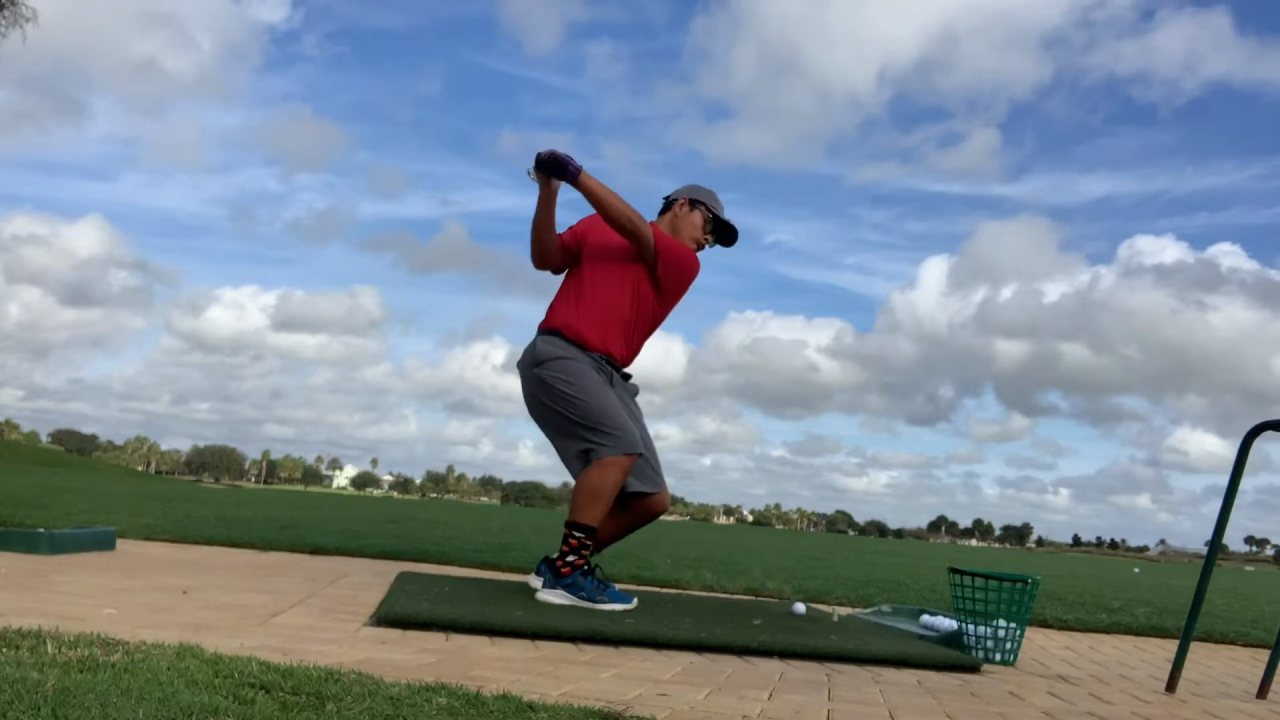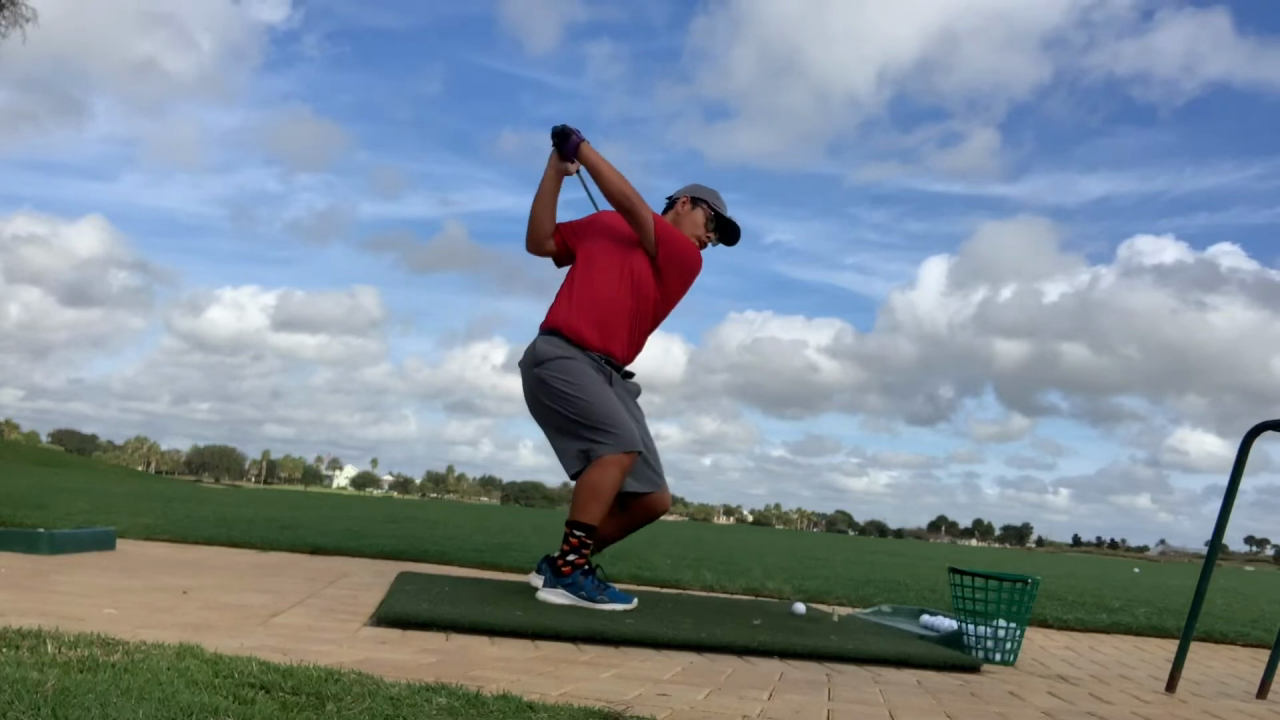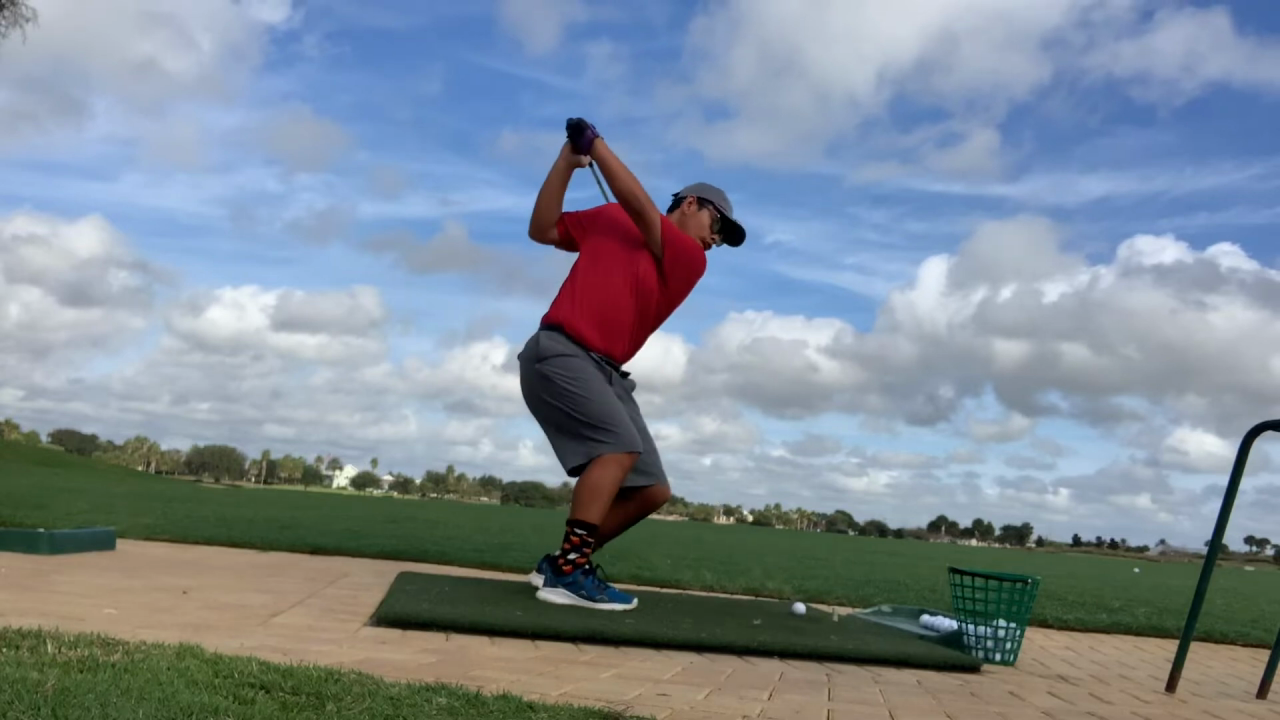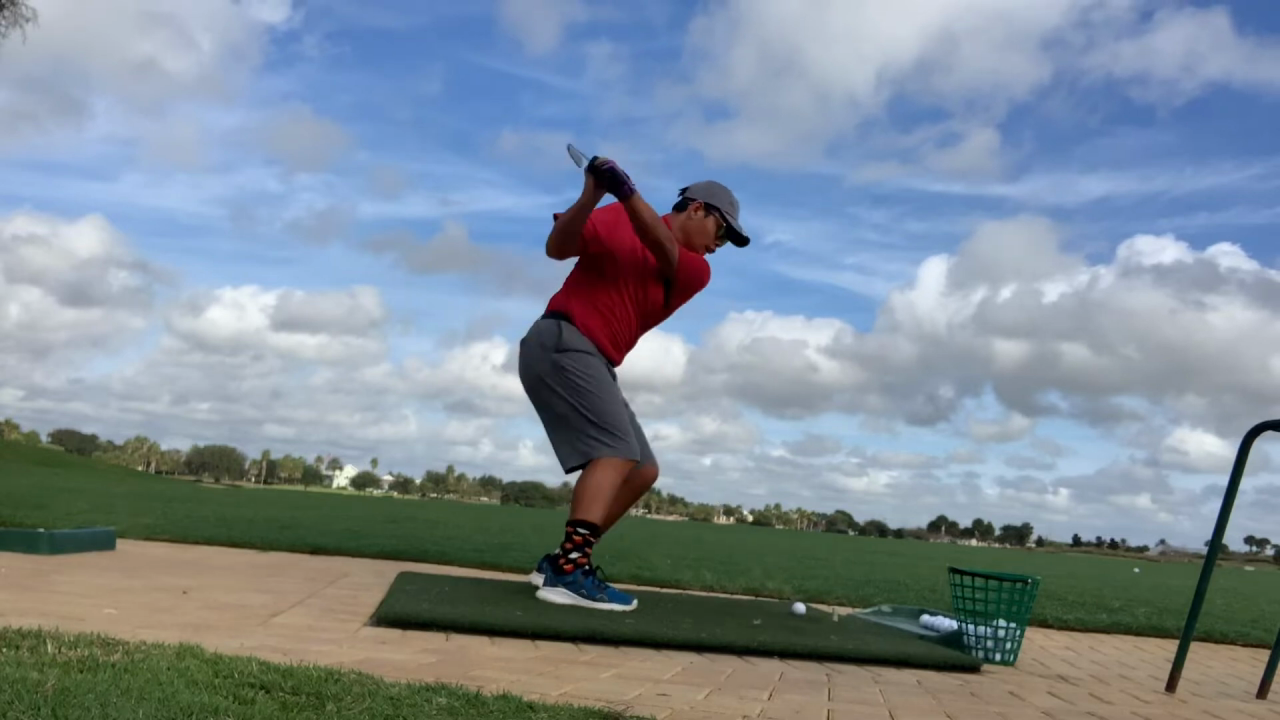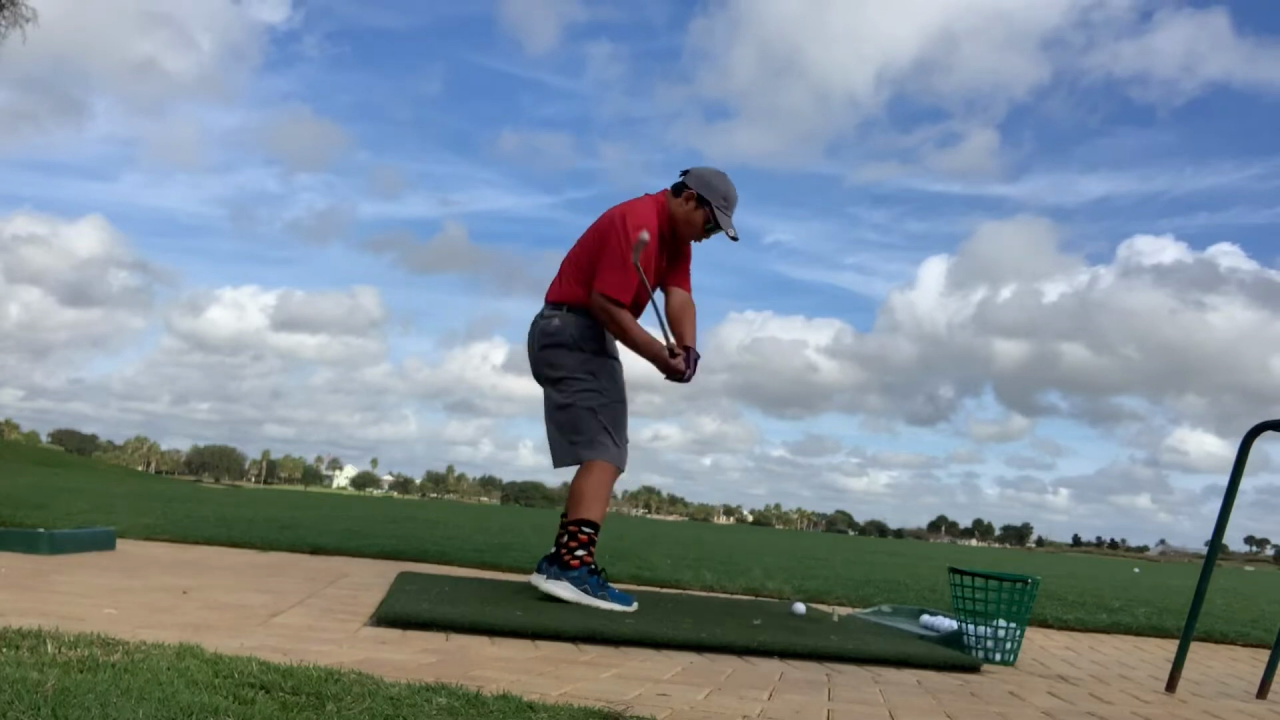
dt=0.1s
person 1, frame 1
left shoulder: (683, 263)
right shoulder: (599, 227)
left elbow: (633, 227)
right elbow: (545, 260)
left wrist: (575, 174)
right wrist: (547, 190)
left hip: (607, 375)
right hip: (557, 357)
left knee: (653, 498)
right knee: (618, 449)
left ankle: (563, 565)
right ankle: (567, 572)
person 1, frame 2
left shoulder: (687, 260)
right shoulder: (603, 225)
left elbow: (632, 207)
right elbow: (538, 243)
left wrist: (582, 149)
right wrist: (557, 166)
left hip: (607, 376)
right hip: (556, 358)
left knee: (653, 498)
right knee: (618, 447)
left ankle: (564, 562)
right ankle: (567, 572)
person 1, frame 3
left shoulder: (691, 260)
right shoulder: (608, 219)
left elbow: (639, 207)
right elbow: (542, 230)
left wrist: (594, 144)
right wrist: (568, 158)
left hip: (604, 372)
right hip: (556, 354)
left knee: (652, 491)
right knee: (619, 448)
left ankle: (565, 561)
right ankle: (568, 570)
person 1, frame 4
left shoulder: (697, 273)
right shoulder: (620, 220)
left elbow: (668, 254)
right elbow: (557, 247)
left wrist: (629, 193)
right wrist: (590, 195)
left hip: (592, 363)
right hip: (561, 349)
left knee: (642, 471)
right knee: (615, 456)
left ankle: (563, 563)
right ankle: (570, 572)
person 1, frame 5
left shoulder: (676, 241)
right shoulder: (637, 224)
left elbow: (679, 297)
right elbow: (607, 308)
left wrist: (687, 350)
right wrist: (659, 355)
left hip: (569, 340)
right hip: (574, 336)
left knee: (602, 455)
right knee: (603, 455)
left ankle: (561, 560)
right ankle: (573, 565)
